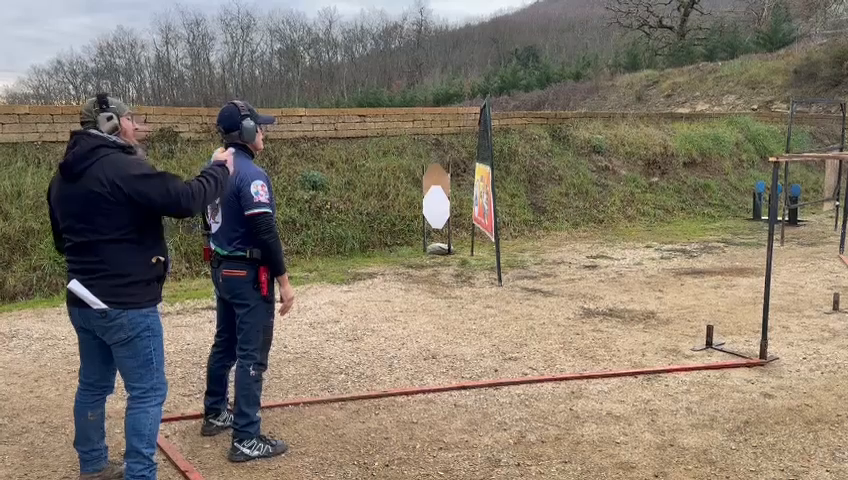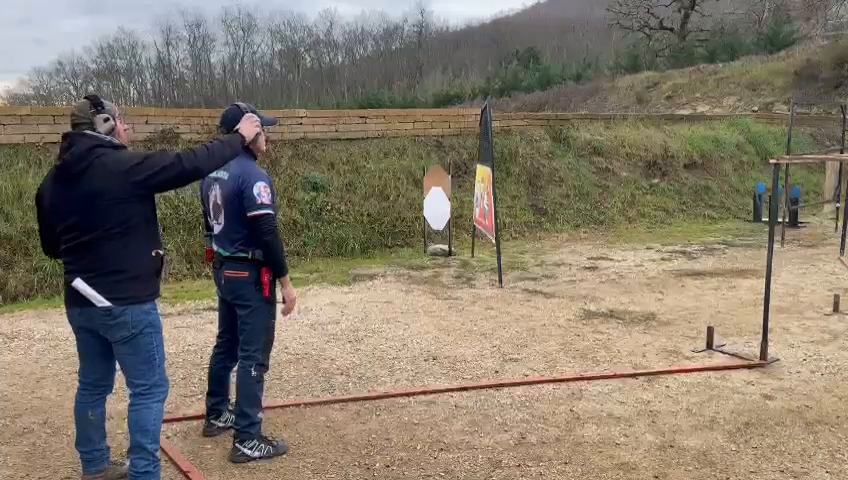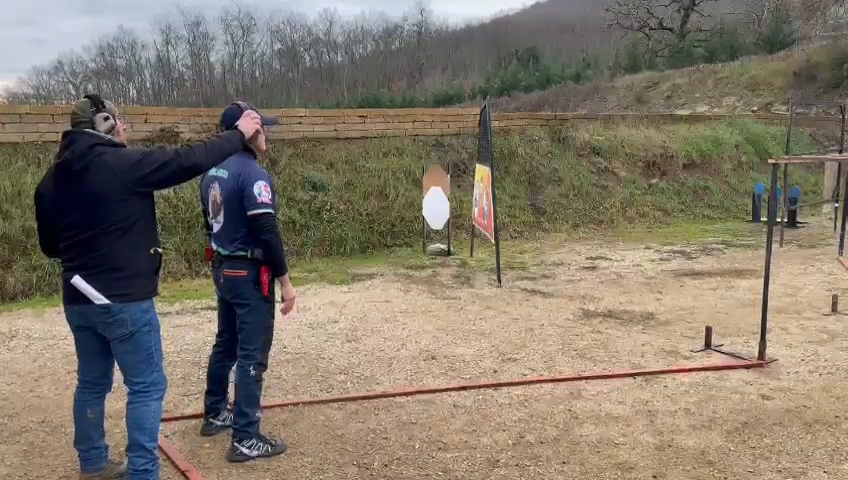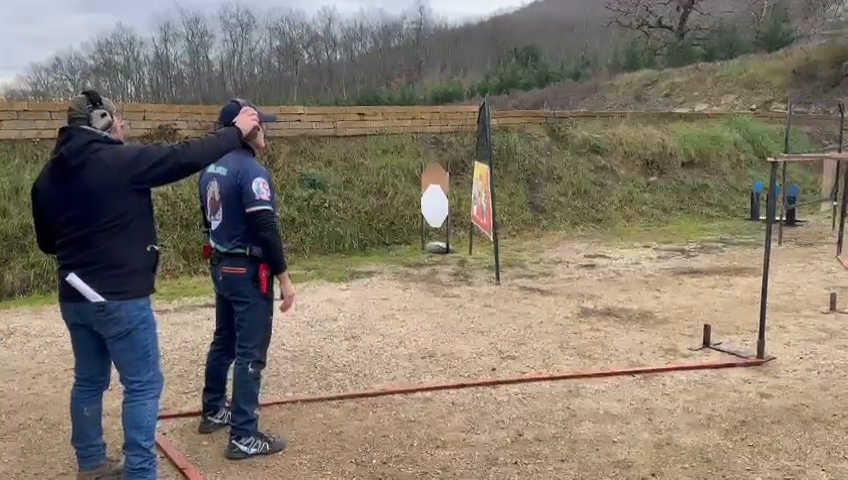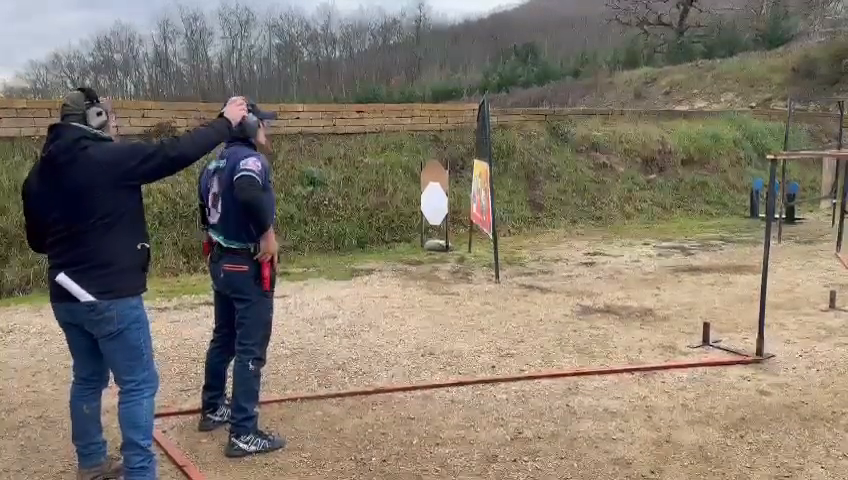
dt=0.7s
person 1, frame 1
left shoulder: (64, 176)
right shoulder: (122, 169)
right elbow: (185, 200)
right wrist: (221, 168)
left hip: (83, 301)
right hip: (127, 305)
left knee: (93, 385)
right knee: (147, 391)
person 1, frame 2
left shoulder: (53, 180)
right shoulder: (122, 166)
left elbow: (51, 246)
right elbow: (191, 164)
right wrist: (239, 137)
left hip: (81, 301)
right hip: (126, 302)
left knee: (92, 385)
right knee: (148, 389)
person 1, frame 3
left shoulder: (52, 179)
right shoulder: (122, 164)
left elbow: (49, 245)
right elbow: (191, 160)
right wrist: (239, 133)
left hip: (79, 299)
right hip: (124, 300)
left knee: (91, 383)
right knee: (147, 387)
person 1, frame 4
left shoulder: (49, 175)
right shoulder: (119, 161)
left elbow: (47, 242)
right elbow: (187, 157)
right wrist: (236, 131)
left hip: (75, 297)
right hip: (120, 298)
left knee: (88, 381)
right knee: (143, 385)
person 1, frame 5
left shoulder: (40, 173)
right shoulder: (107, 158)
left elbow: (37, 240)
right elbow: (176, 152)
right wrist: (226, 121)
left hip: (67, 296)
right hip: (111, 297)
left knee: (88, 379)
right knee: (139, 384)
person 2, frame 1
right shoulder: (250, 174)
right elbow: (264, 232)
right wrist: (283, 280)
left hip: (221, 270)
right hip: (249, 275)
left knee: (224, 344)
right knee: (251, 355)
left ankle: (214, 414)
right ankle: (245, 439)
person 2, frame 2
left shoulder: (212, 173)
right shoulder: (253, 176)
right elbow: (267, 234)
right wrist: (285, 281)
left hip: (224, 271)
right hip: (251, 275)
left knee: (226, 345)
right knee: (253, 356)
left ankle: (217, 415)
right ankle: (247, 440)
person 2, frame 3
left shoulder: (212, 172)
right shoulder: (253, 174)
right elbow: (267, 233)
right wrist: (285, 280)
left hip: (223, 269)
right hip: (250, 274)
left knee: (225, 344)
right knee: (252, 355)
left ankle: (215, 414)
right ankle: (245, 439)
person 2, frame 4
left shoulder: (211, 169)
right shoulder: (251, 171)
right elbow: (266, 229)
right wrist: (283, 277)
left hip: (221, 267)
right hip: (249, 271)
left knee: (224, 341)
right knee: (250, 353)
left ankle: (213, 411)
right ankle: (243, 437)
person 2, frame 5
left shoulder: (213, 165)
right shoulder: (249, 157)
left elbow: (206, 216)
right elbow: (248, 193)
right wrist: (267, 233)
left hip: (220, 262)
right hip: (248, 266)
left knee: (223, 338)
right knee: (251, 350)
left ankle: (213, 409)
right ankle: (243, 434)
